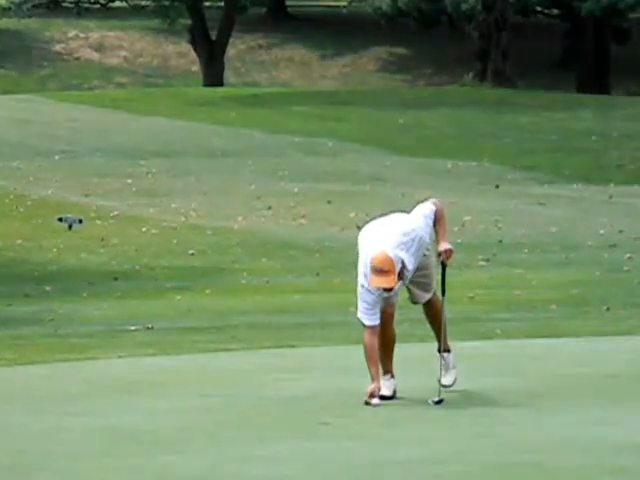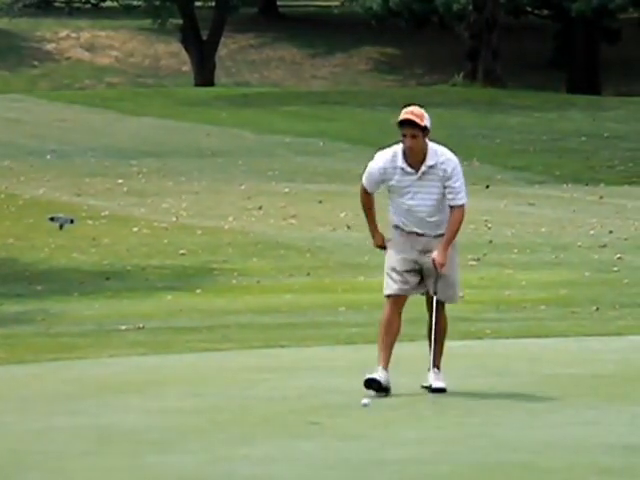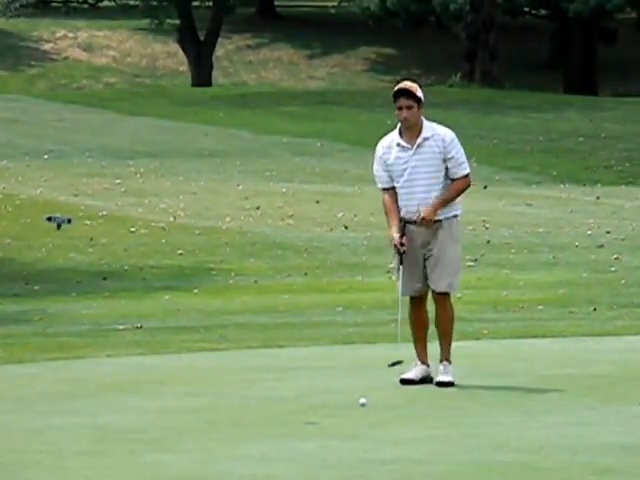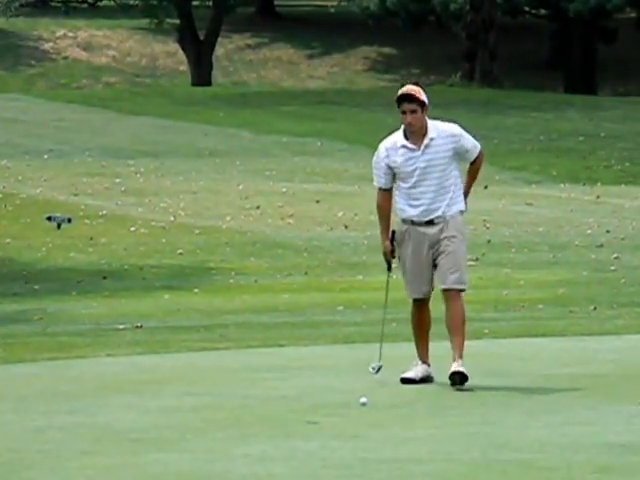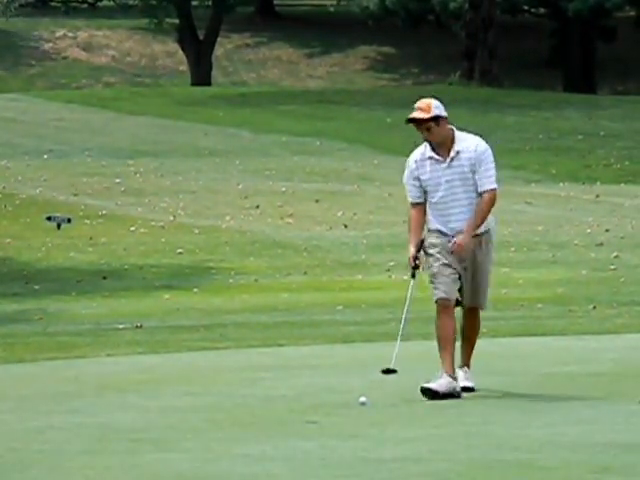
dt=1s
person 1, frame 1
left shoulder: (414, 235)
right shoulder: (368, 281)
left elbow: (434, 205)
right elbow: (371, 333)
left wrist: (442, 241)
right wrist: (375, 380)
left hip: (415, 248)
left knee: (428, 298)
right knee: (386, 312)
left ankle: (445, 351)
right ankle: (387, 377)
person 1, frame 2
left shoulder: (447, 162)
right shoulder: (384, 162)
left elbow: (458, 208)
right elbow: (366, 190)
left wrist: (443, 249)
right wrist: (374, 231)
left hip: (439, 240)
right hip: (403, 238)
left knee: (437, 305)
right knee: (394, 300)
left ankle: (435, 370)
right ankle: (382, 370)
person 1, frame 3
left shoulder: (444, 137)
right shoulder: (385, 148)
left elbow: (463, 180)
right elbow: (388, 193)
left wrist: (435, 207)
right wrist: (395, 230)
left hip: (442, 227)
right hip: (409, 229)
left knee: (442, 294)
right knee: (416, 297)
left ankle: (445, 363)
right ankle: (422, 364)
person 1, frame 4
left shoulder: (451, 134)
right shoulder: (387, 149)
left elbow: (477, 155)
right elbow: (384, 194)
left wrist: (465, 192)
right wrist: (385, 237)
left hip: (448, 223)
right hip: (412, 229)
left knee: (452, 291)
right knee: (419, 298)
left ankle: (457, 360)
right ankle: (423, 364)
person 1, frame 5
left shoulder: (476, 148)
right shoulder: (416, 162)
left elbow: (489, 196)
right elbow: (417, 207)
left wrist: (468, 234)
right wrist: (413, 245)
left hip: (476, 238)
right hip: (439, 239)
left knee: (473, 307)
right knee: (444, 303)
left ankle: (464, 366)
right ankle: (449, 376)
